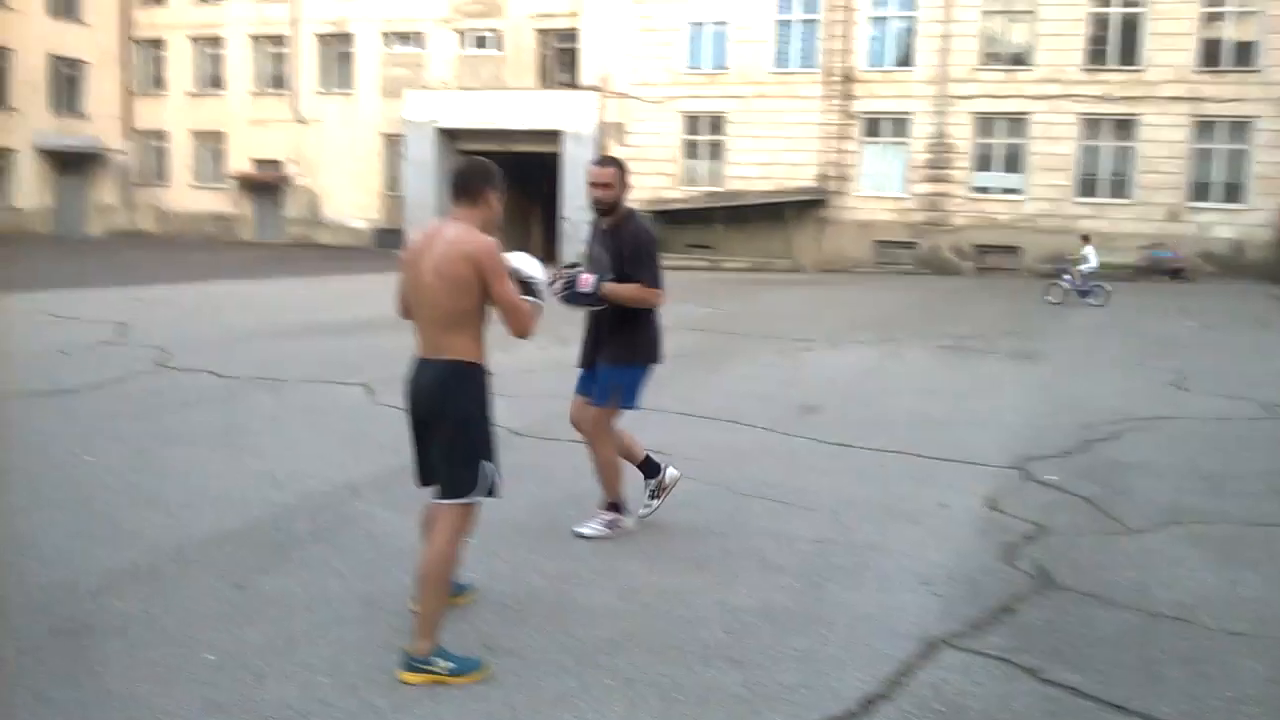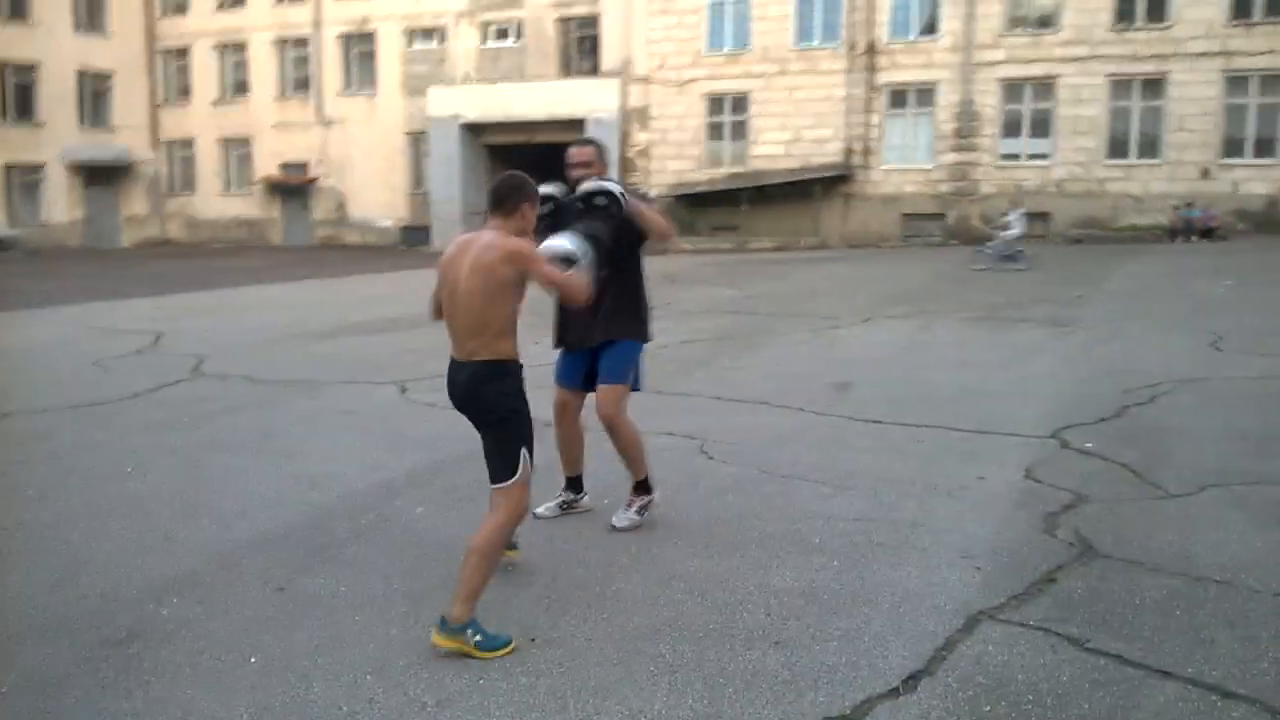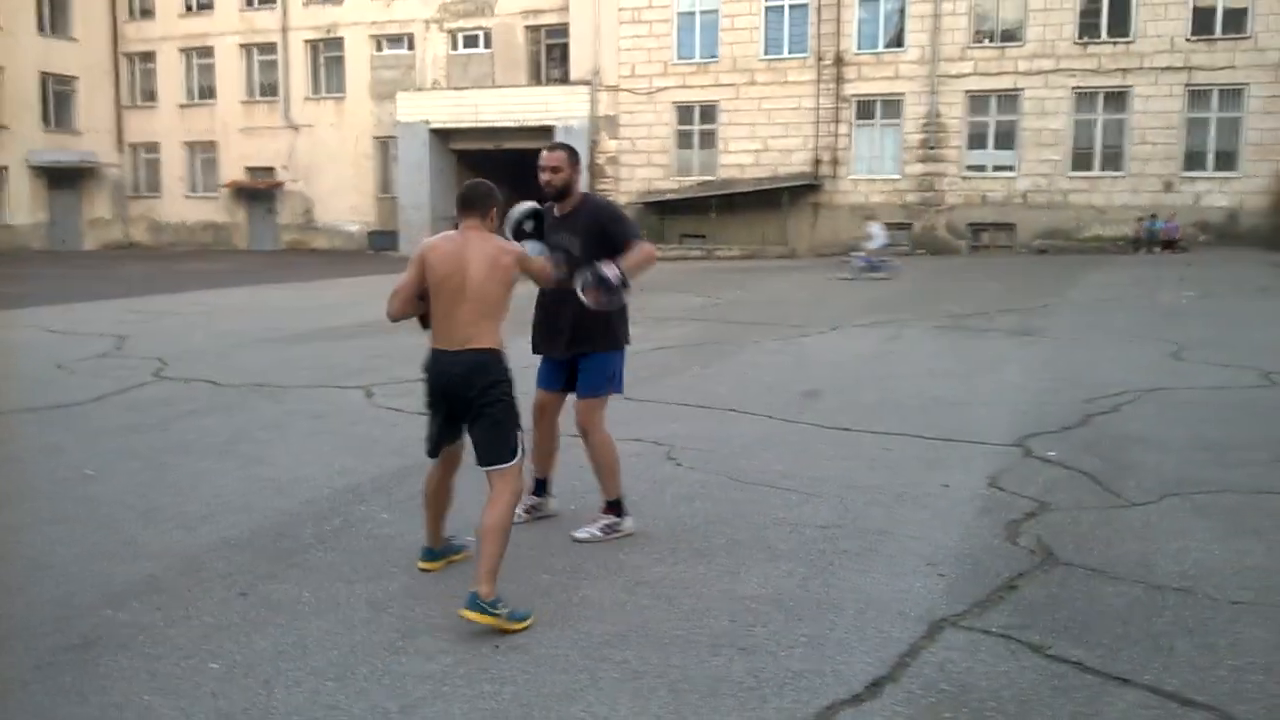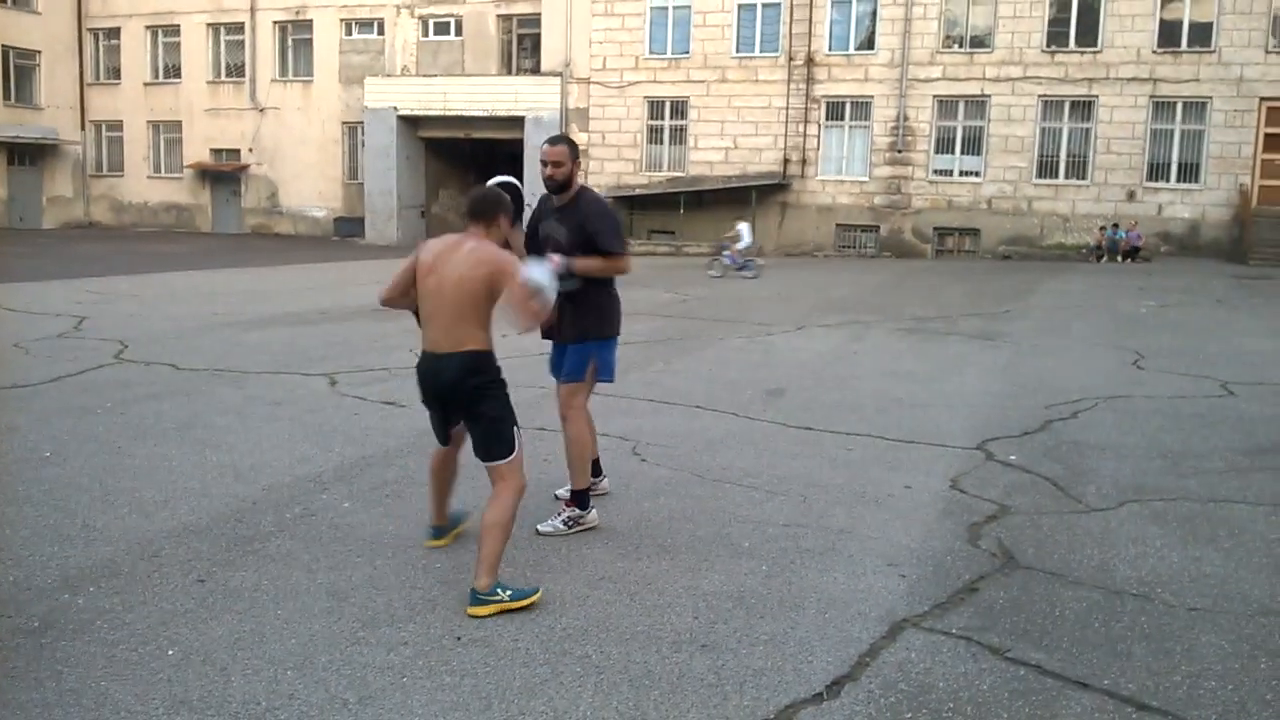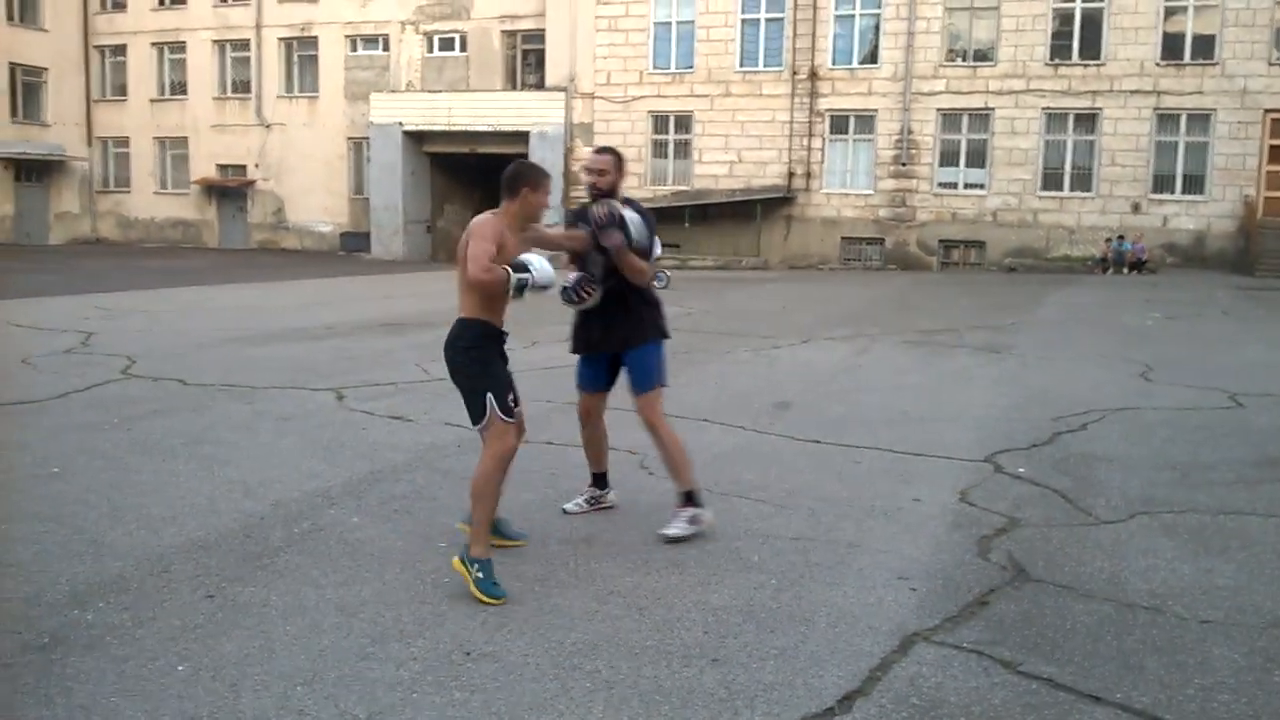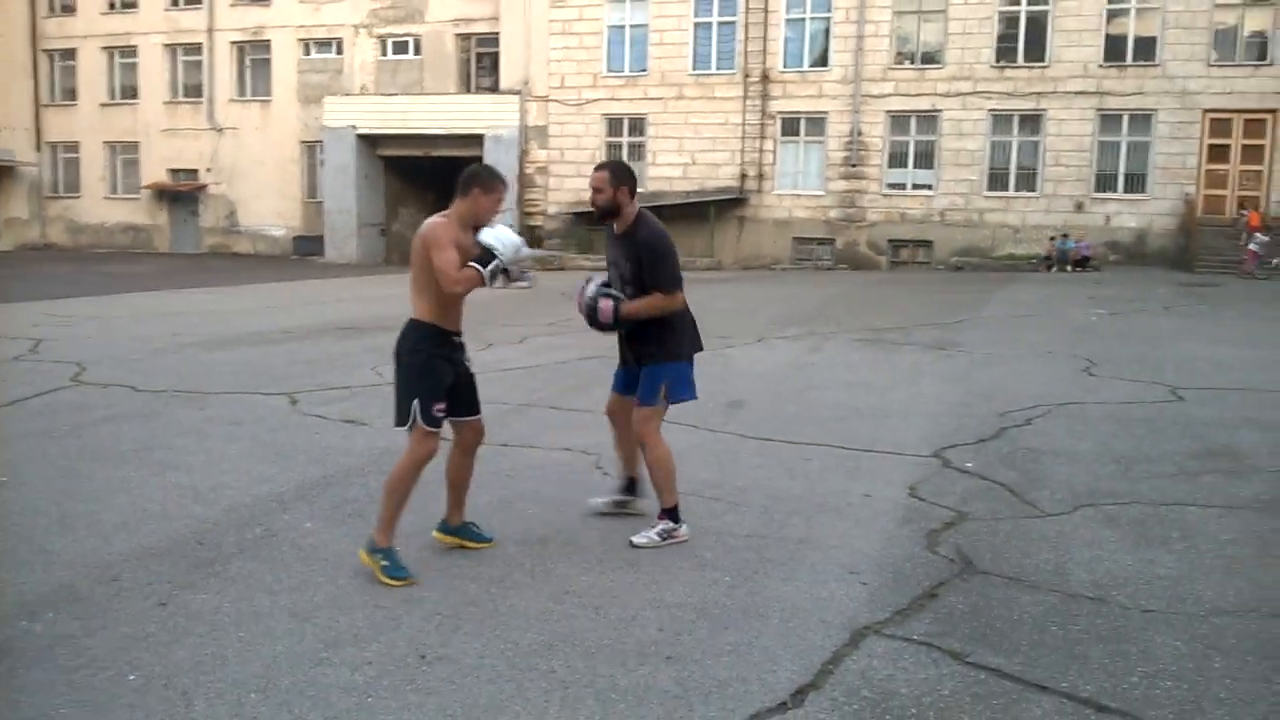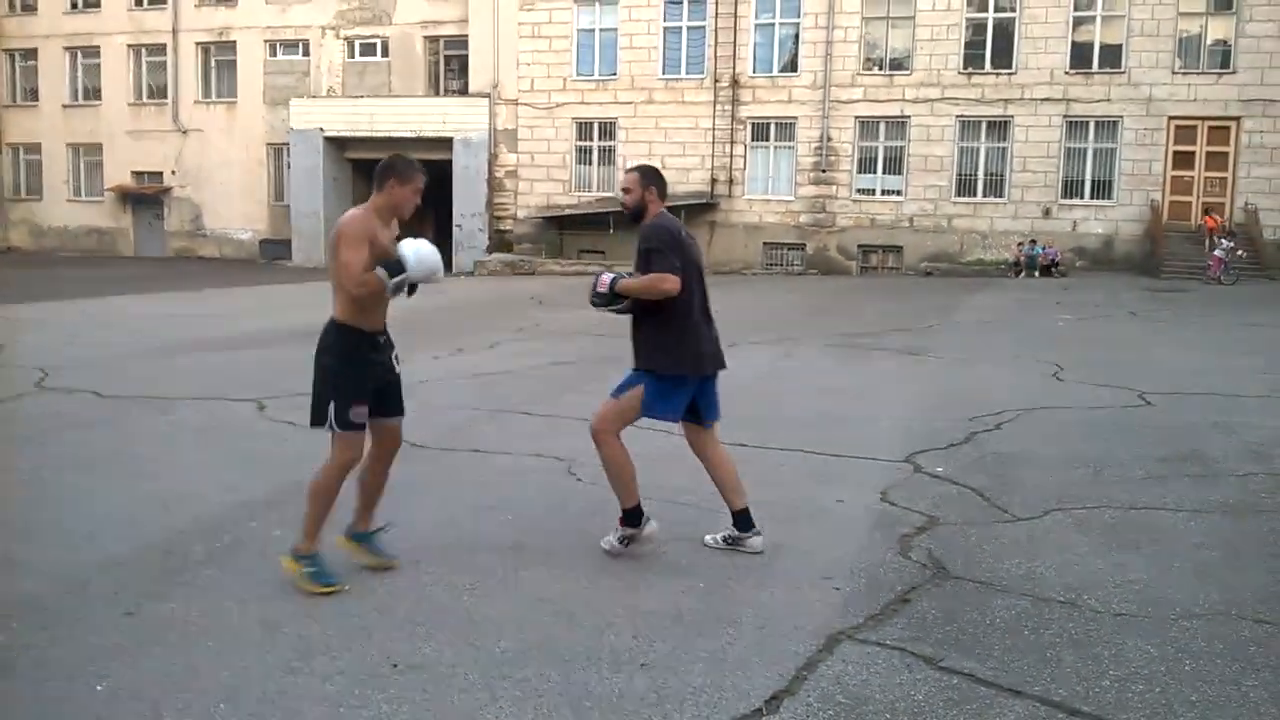
dt=0.4s
person 1, frame 1
left shoulder: (418, 243)
right shoulder: (482, 247)
right elbow: (521, 326)
right wrist: (530, 292)
left hip: (424, 375)
right hip: (459, 382)
left knee: (445, 496)
right knee: (455, 515)
left ankle: (432, 587)
right ankle: (422, 653)
person 1, frame 2
left shoulder: (456, 249)
right shoulder: (513, 251)
left elbow: (439, 311)
right elbow: (578, 294)
right wrist: (572, 274)
left hip: (459, 376)
right hip: (495, 379)
left knee: (508, 471)
right knee: (512, 503)
left ankle: (496, 541)
right ankle: (457, 620)
person 1, frame 3
left shoulder: (430, 249)
right shoulder: (511, 251)
left elbow: (396, 311)
right elbow: (548, 276)
left hip: (440, 367)
right hip: (484, 370)
left knee: (445, 458)
right knee: (507, 486)
left ankle: (435, 546)
right ankle: (483, 596)
person 1, frame 4
left shoulder: (429, 249)
right shoulder: (499, 259)
left elbow: (389, 297)
right elbow: (530, 317)
right wrist: (539, 295)
left hip: (430, 369)
right hip: (475, 372)
left knee: (450, 441)
right knee: (509, 481)
left ankle: (440, 523)
right ankle: (485, 589)
person 1, frame 5
left shoulder: (511, 231)
right shoulder: (488, 226)
left elbow: (542, 251)
right elbow: (478, 275)
right wrist: (520, 276)
left hip: (482, 341)
right hip: (474, 342)
left knee: (510, 433)
right knee: (500, 441)
left ankle: (486, 521)
right ankle: (476, 555)
person 1, frame 6
left shoulder: (464, 233)
right shoulder: (438, 230)
left elbow: (468, 275)
right elbow: (454, 286)
left wrist: (495, 257)
right wrist: (489, 260)
left hip: (450, 344)
right hip: (424, 346)
left knee: (472, 433)
right knee: (422, 447)
left ankle: (453, 523)
right ankle: (379, 544)
person 1, frame 7
left shoulder: (387, 225)
right shoulder: (354, 225)
right elbow: (356, 286)
left wrist: (404, 272)
right wrist: (398, 271)
left hip: (377, 342)
right hip: (345, 345)
left knee: (389, 439)
right knee: (346, 454)
left ankle: (360, 530)
right ankle: (303, 550)
person 2, frame 1
left shoulder: (635, 233)
right shoulder: (601, 224)
left elbow: (651, 296)
left wrist: (597, 287)
right wrist: (577, 281)
left hip: (628, 346)
right hip: (603, 342)
left knee: (596, 425)
right knee: (581, 418)
left ankle: (615, 511)
right ankle: (656, 472)
person 2, frame 2
left shoulder: (624, 206)
left elbow: (664, 233)
left wrist: (627, 200)
left hip: (620, 328)
right hip: (578, 329)
left knee: (610, 412)
right knee: (564, 408)
left ankle: (643, 490)
right ankle: (574, 492)
person 2, frame 3
left shoulder: (600, 212)
right shoulder: (544, 216)
left elbow: (646, 252)
left wrist: (619, 269)
left hip: (600, 334)
right hip: (558, 333)
left knee: (588, 420)
right knee: (542, 409)
left ankle: (616, 514)
right ankle: (540, 495)
person 2, frame 4
left shoulder: (593, 207)
right shoulder: (545, 205)
left elbow: (620, 263)
right elbow: (530, 253)
left wrist: (568, 265)
left hip: (593, 323)
right hip: (564, 320)
left knee: (570, 405)
right knee: (570, 402)
left ankle: (581, 507)
right ankle: (594, 475)
person 2, frame 5
left shoulder: (635, 218)
right shoulder: (578, 217)
left elbow: (643, 276)
left wrist: (619, 249)
left hip: (638, 330)
right hip: (595, 330)
left knee: (651, 416)
right knee: (587, 410)
left ankle: (692, 505)
right ankle: (600, 488)
person 2, frame 6
left shoulder: (650, 236)
right shoulder: (615, 228)
left elbow: (671, 299)
left wrist: (618, 309)
left hip: (667, 344)
right hip: (638, 341)
left knee: (645, 428)
right knee: (617, 411)
left ankle: (671, 521)
right ankle: (628, 492)
person 2, frame 7
left shoulder: (656, 230)
right shoulder: (676, 230)
left elbow: (667, 284)
left wrist: (617, 285)
right wrist: (628, 289)
left hip: (670, 358)
right hip: (699, 353)
left knee: (602, 427)
right knee: (704, 441)
left ankle: (633, 521)
right ankle: (746, 530)
